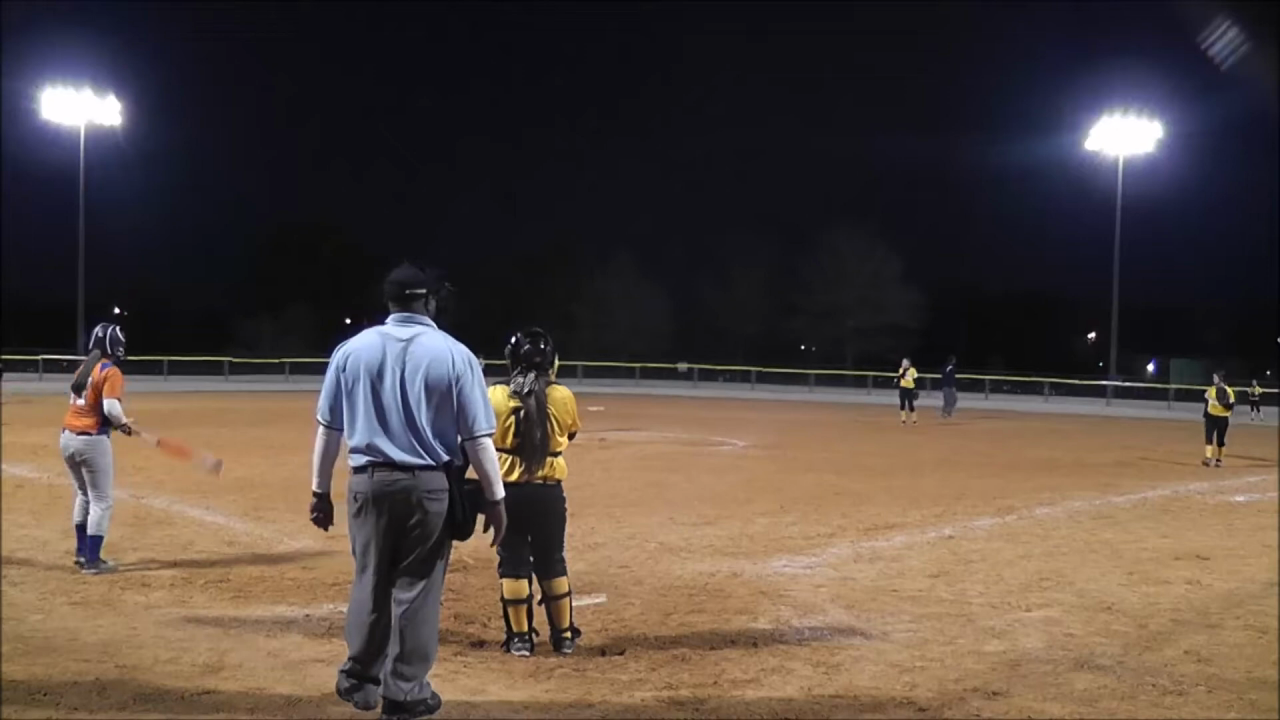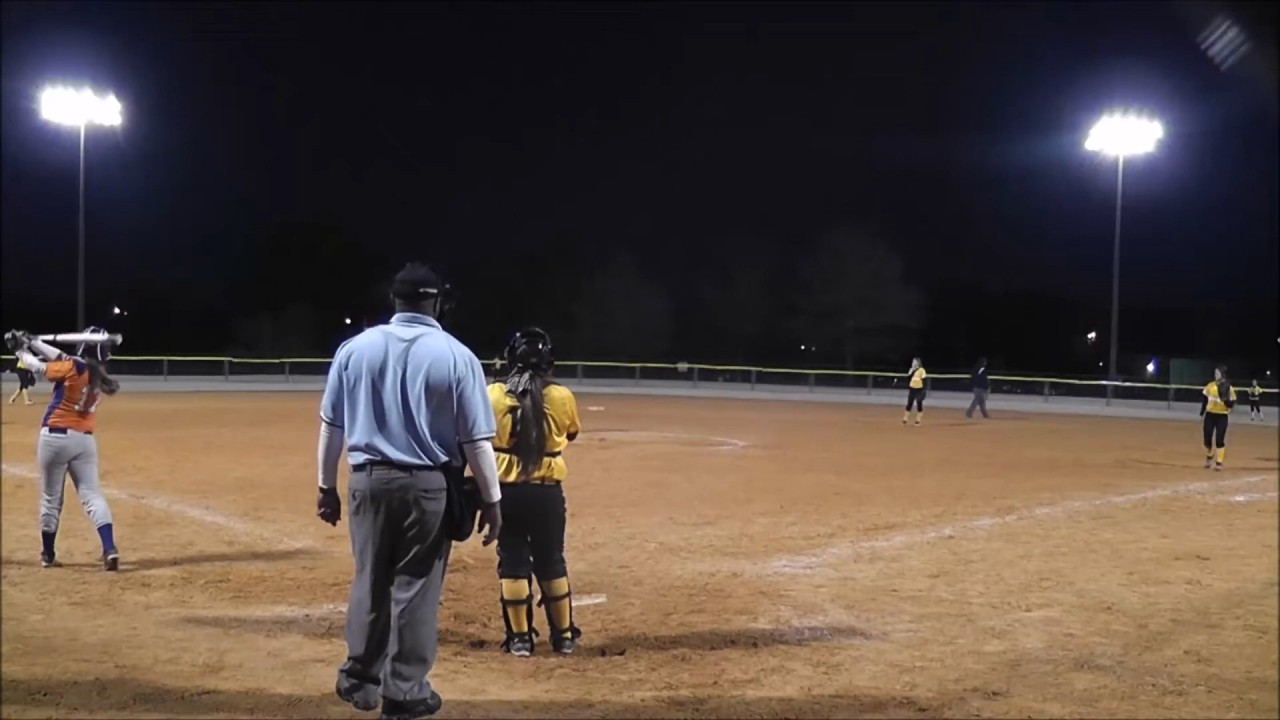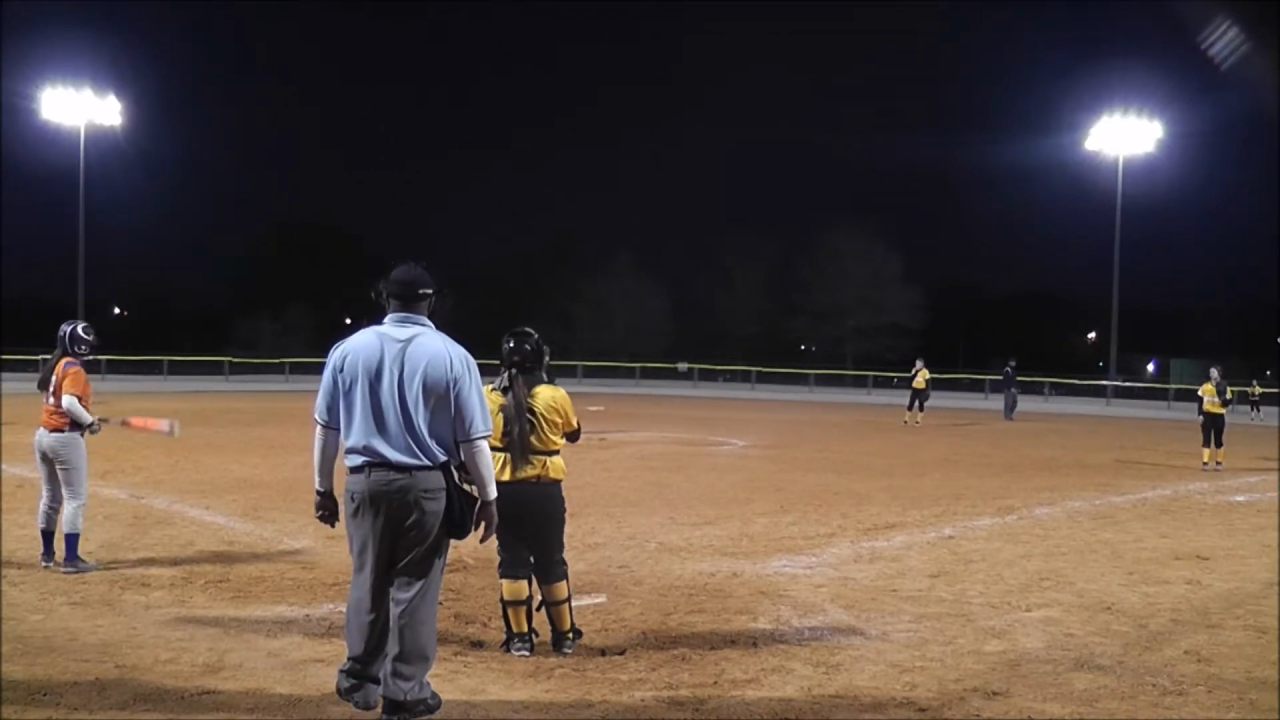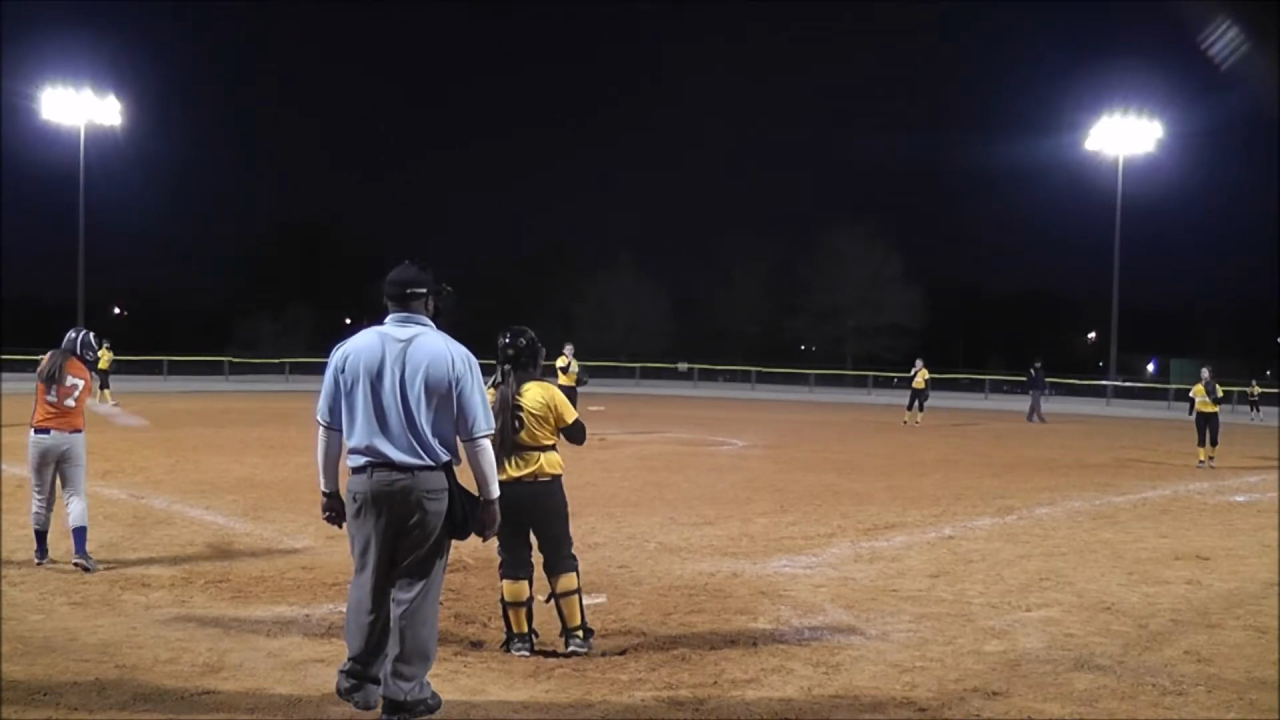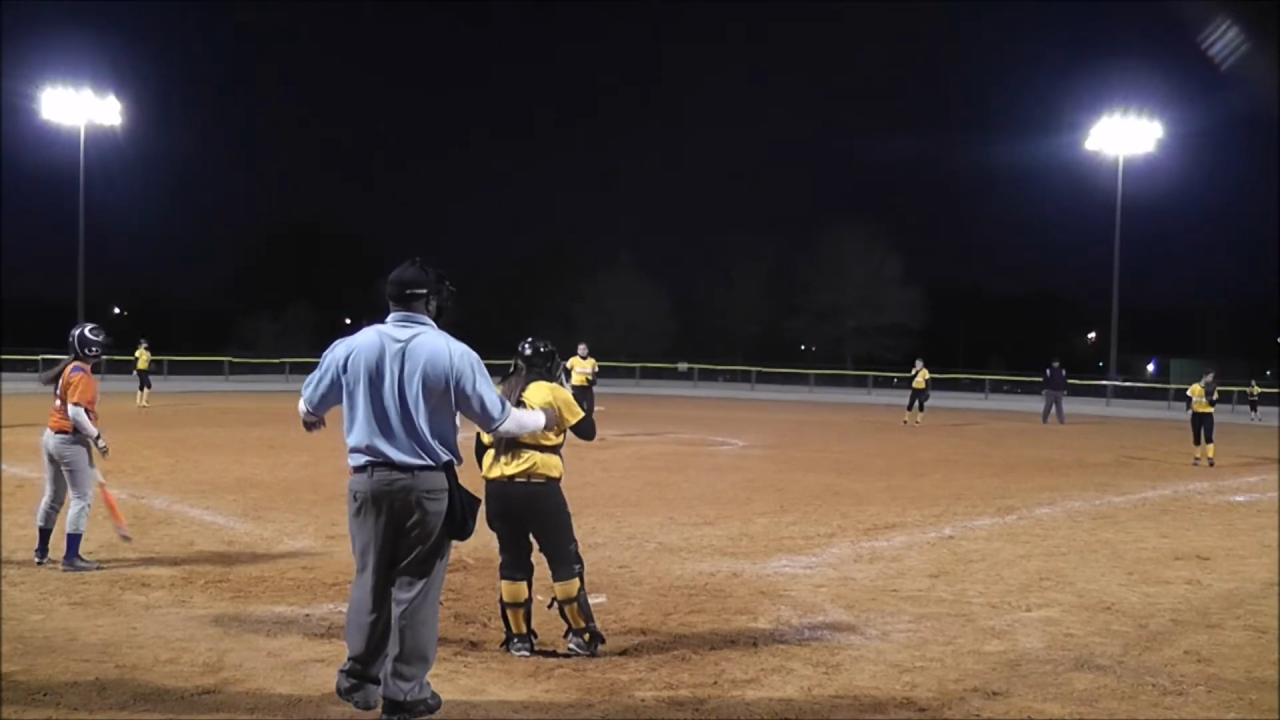
dt=1s
person 1, frame 1
left shoulder: (352, 350)
right shoulder: (454, 354)
left elbow: (329, 429)
right elbow: (477, 437)
left wrist: (320, 490)
right wrist: (495, 497)
left hip: (369, 482)
right hip: (429, 485)
left knee: (370, 582)
right knee: (417, 587)
left ankle: (361, 681)
person 1, frame 2
left shoulder: (355, 348)
right shoulder: (457, 356)
left elbow: (331, 426)
right elbow: (477, 440)
left wrist: (326, 486)
right wrist: (491, 499)
left hip: (369, 480)
right hip: (428, 485)
left knee: (370, 582)
right knee: (415, 587)
left ankle: (360, 680)
person 1, frame 3
left shoulder: (349, 349)
right shoulder: (452, 355)
left elbow: (327, 428)
right elbow: (474, 439)
left wrist: (323, 488)
right wrist: (488, 497)
left hip: (366, 482)
right hip: (426, 485)
left knee: (368, 583)
right knee: (415, 587)
left ankle: (360, 681)
person 1, frame 4
left shoulder: (350, 350)
right shoulder: (453, 354)
left elbow: (329, 429)
right elbow: (476, 438)
left wrist: (329, 490)
right wrist: (489, 497)
left hip: (368, 482)
right hip: (428, 485)
left knee: (368, 583)
right knee: (415, 587)
left ankle: (360, 681)
person 1, frame 5
left shoulder: (351, 348)
right shoulder: (454, 353)
left elbow: (308, 407)
right elbow: (498, 420)
left wrist: (309, 417)
right wrist: (540, 419)
left hip: (369, 481)
right hip: (428, 484)
left knee: (370, 582)
right knee: (416, 586)
left ankle: (361, 681)
person 2, frame 1
left shoulder: (495, 397)
right shoulder: (563, 397)
left hip: (507, 491)
right hip: (548, 492)
left knee: (513, 562)
right knee: (553, 562)
left ankle: (520, 637)
right ankle: (564, 635)
person 2, frame 2
left shoulder: (493, 395)
right shoulder: (562, 397)
right elbow: (572, 433)
left hip: (506, 490)
right hip: (547, 491)
left knee: (513, 562)
right knee: (552, 562)
left ankle: (520, 638)
right ankle: (563, 635)
person 2, frame 3
left shoulder: (488, 395)
right shoulder: (555, 396)
right elbow: (574, 435)
left hip: (503, 489)
right hip: (545, 490)
left knee: (512, 562)
right knee: (551, 562)
left ankle: (520, 638)
right ankle: (564, 635)
person 2, frame 4
left shoulder: (488, 396)
right shoulder: (547, 393)
right elbow: (578, 435)
right wrist: (555, 425)
left hip: (504, 489)
right hip: (544, 487)
left knee: (513, 562)
right knee: (560, 558)
left ankle: (520, 638)
right ankle: (575, 634)
person 2, frame 5
right shoulder: (553, 393)
left elbow: (480, 449)
right elbow: (587, 431)
right wrist: (568, 395)
left hip: (498, 488)
right hip: (539, 487)
left knee: (513, 562)
right knee: (564, 558)
left ankle: (519, 638)
right ankle: (581, 634)
person 3, frame 1
left shoulder: (84, 368)
right shoulder: (111, 371)
right elbow: (111, 408)
left wrist: (116, 421)
right wrist: (123, 423)
left hip: (68, 438)
right hip: (93, 441)
left knee: (84, 495)
right knee: (100, 501)
left ankle: (82, 551)
right ankle: (93, 560)
person 3, frame 2
left shoulder: (74, 367)
right shoulder: (100, 375)
left elbow: (39, 367)
left wrist: (20, 349)
right wrist: (31, 342)
left hip: (56, 438)
right hip: (84, 440)
left knee: (51, 499)
right knee: (93, 496)
left ankle: (48, 555)
right ankle: (109, 548)
person 3, frame 3
left shoulder: (54, 365)
right shoulder: (74, 369)
right elbow: (69, 403)
left wrist: (82, 419)
right wrist: (90, 421)
left hip: (44, 435)
right hip: (66, 438)
left knee: (50, 497)
right knee: (75, 499)
left ankle: (48, 554)
right ankle: (71, 559)
person 3, frame 4
left shoulder: (50, 360)
right shoulder: (85, 375)
left hip: (41, 437)
right hip: (72, 440)
left knee: (42, 497)
right knee: (76, 497)
left ankle: (41, 552)
right ankle: (80, 552)
person 3, frame 5
left shoulder: (69, 368)
right shoulder: (81, 375)
right elbow: (75, 413)
left wrist: (92, 437)
right wrist: (97, 438)
left hip: (52, 437)
right hip: (71, 441)
left knee: (53, 496)
right knee: (81, 498)
left ankle: (41, 551)
right ankle: (71, 557)
